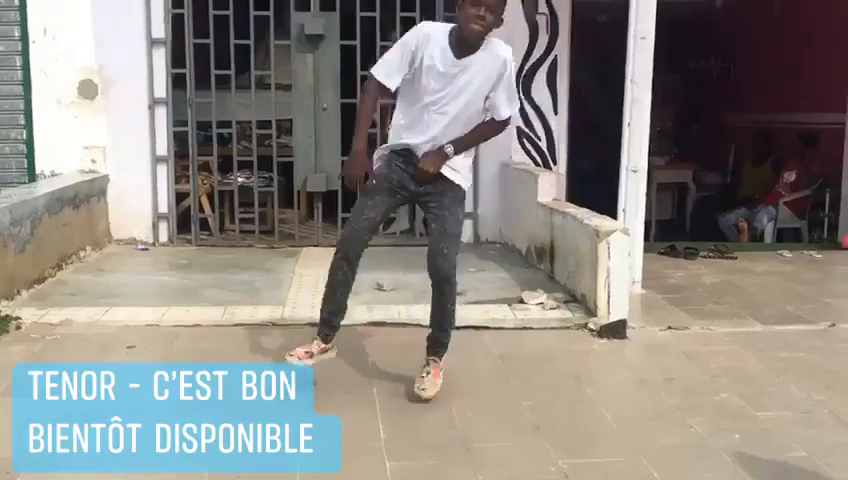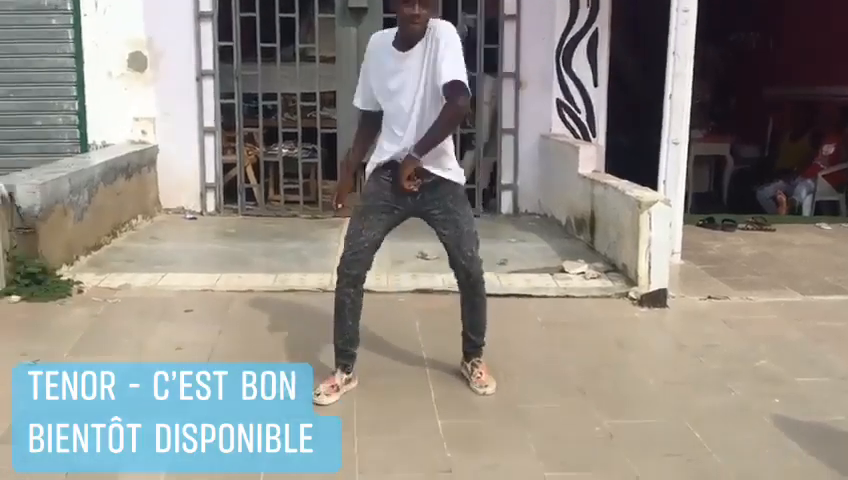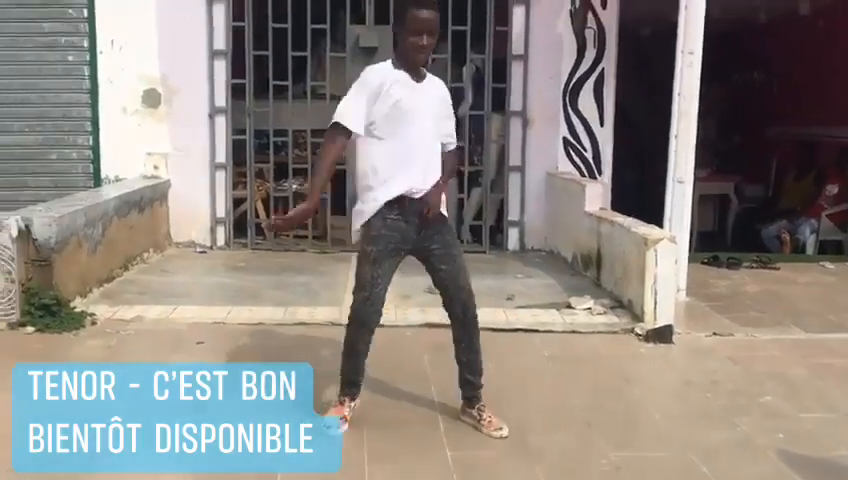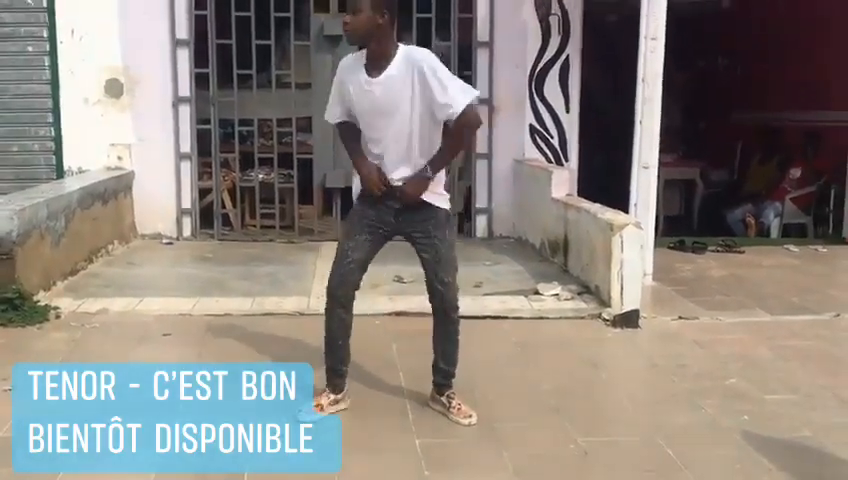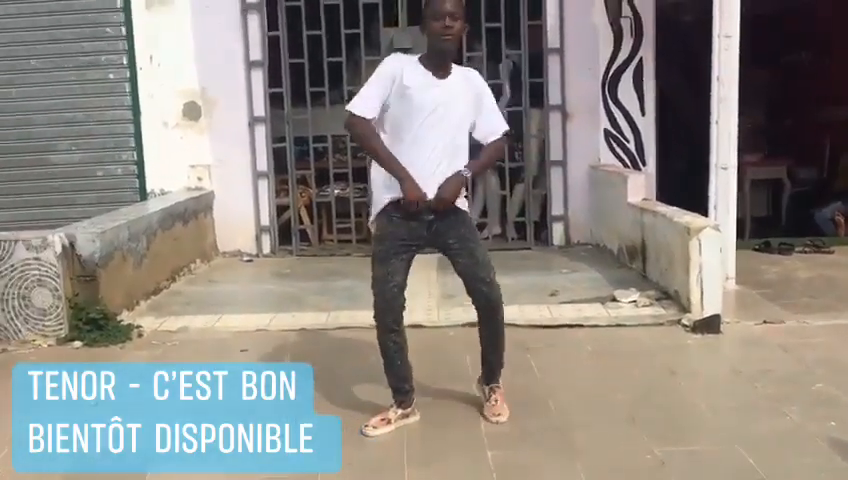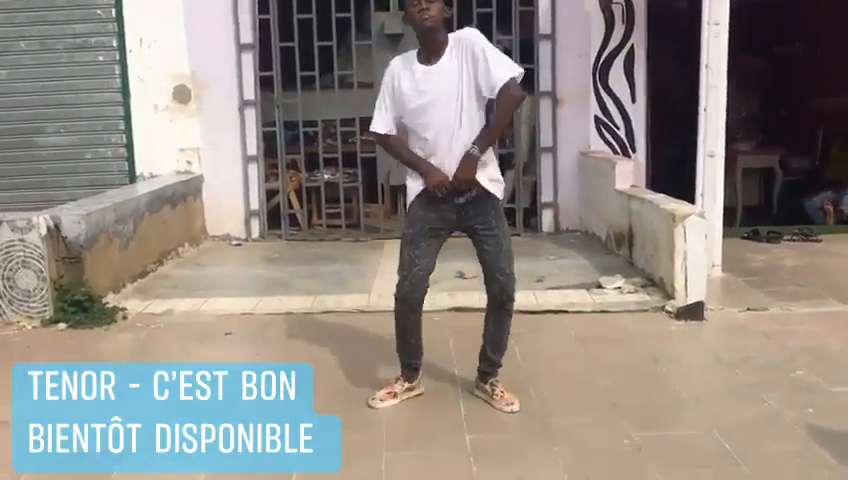
dt=0.7s
person 1, frame 1
left shoulder: (499, 59)
right shoulder: (422, 36)
left elbow: (498, 120)
right elbow: (373, 88)
left wrist: (447, 151)
right wrist: (357, 151)
left hip: (446, 173)
right hip: (398, 159)
left knee: (443, 271)
right knee: (350, 244)
left ankle: (435, 358)
right ankle: (325, 338)
person 1, frame 2
left shoulder: (443, 36)
right shoulder: (377, 44)
left elbow: (458, 101)
left wrist: (417, 156)
right wrist: (348, 170)
left hip: (438, 175)
right hip: (386, 173)
left knee: (470, 268)
right knee: (350, 267)
left ankle: (473, 357)
right ankle: (344, 369)
person 1, frame 3
left shoulder: (437, 90)
right shoulder: (376, 80)
right elbow: (339, 133)
left wrist: (439, 187)
right wrist: (313, 198)
left hip: (429, 212)
right hip: (384, 213)
left knee: (463, 305)
right knee: (367, 309)
left ankle: (473, 401)
right ankle: (348, 396)
person 1, frame 4
left shoulder: (419, 63)
right shoulder: (348, 70)
left elbow: (469, 118)
left wrist: (427, 175)
right wrist: (362, 163)
left hip: (424, 200)
right hip: (373, 197)
left knee: (445, 296)
right knee: (339, 287)
left ankle: (443, 391)
right ankle: (336, 389)
person 1, frame 5
left shoulder: (473, 83)
right shoulder: (397, 66)
left elbow: (496, 142)
right elbow: (356, 122)
left wrist: (460, 177)
right wrist: (404, 179)
left hip: (449, 208)
right hip: (395, 208)
left knee: (489, 297)
right knee: (387, 308)
left ankle: (491, 383)
right ankle: (402, 403)
person 1, frame 6
left shoulder: (471, 43)
right shoulder: (398, 69)
left elbow: (512, 91)
right elbow: (384, 133)
left wrist: (474, 153)
right wrist: (426, 169)
left hip: (480, 190)
right hip: (429, 194)
left knee: (503, 287)
right knee: (409, 289)
left ankle: (487, 378)
right ankle: (409, 376)
